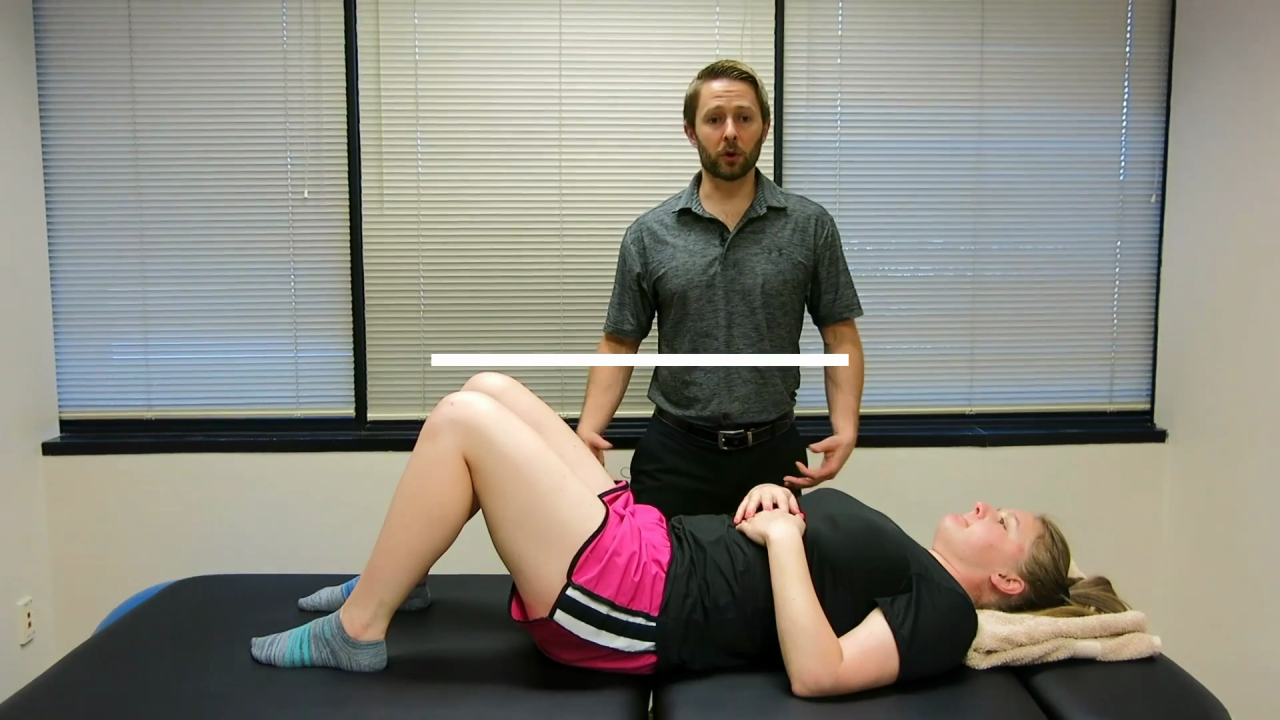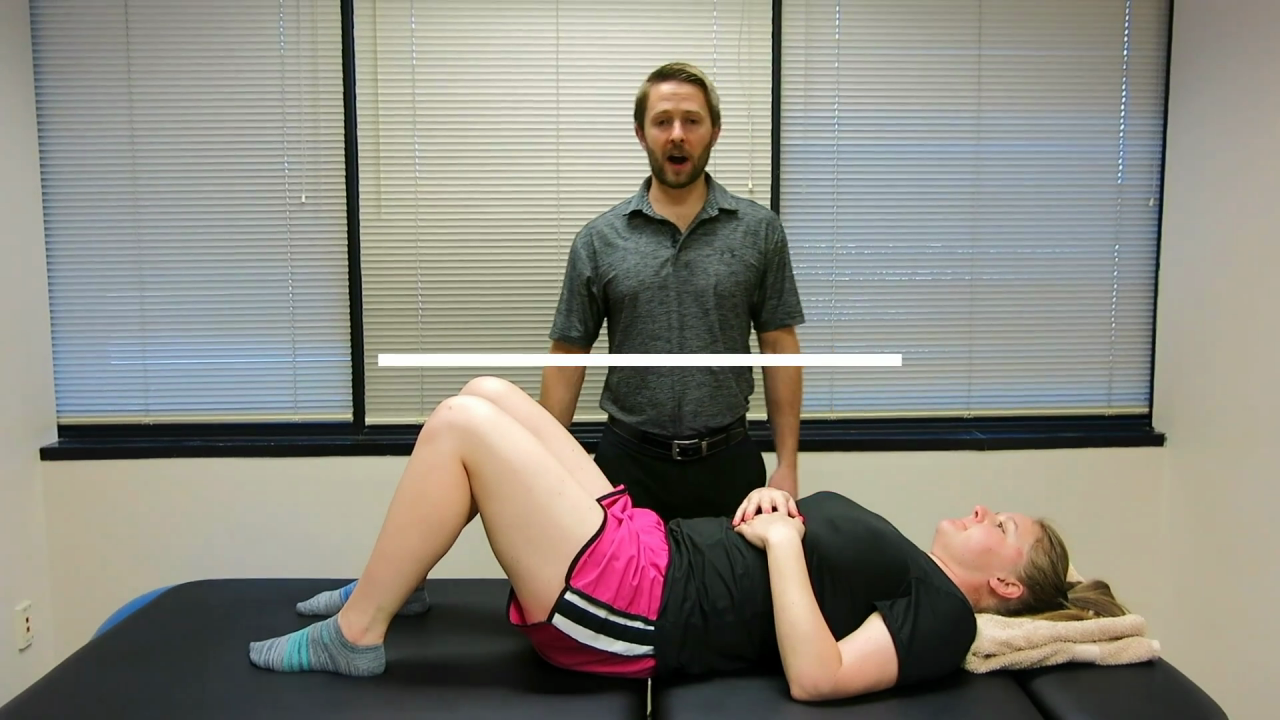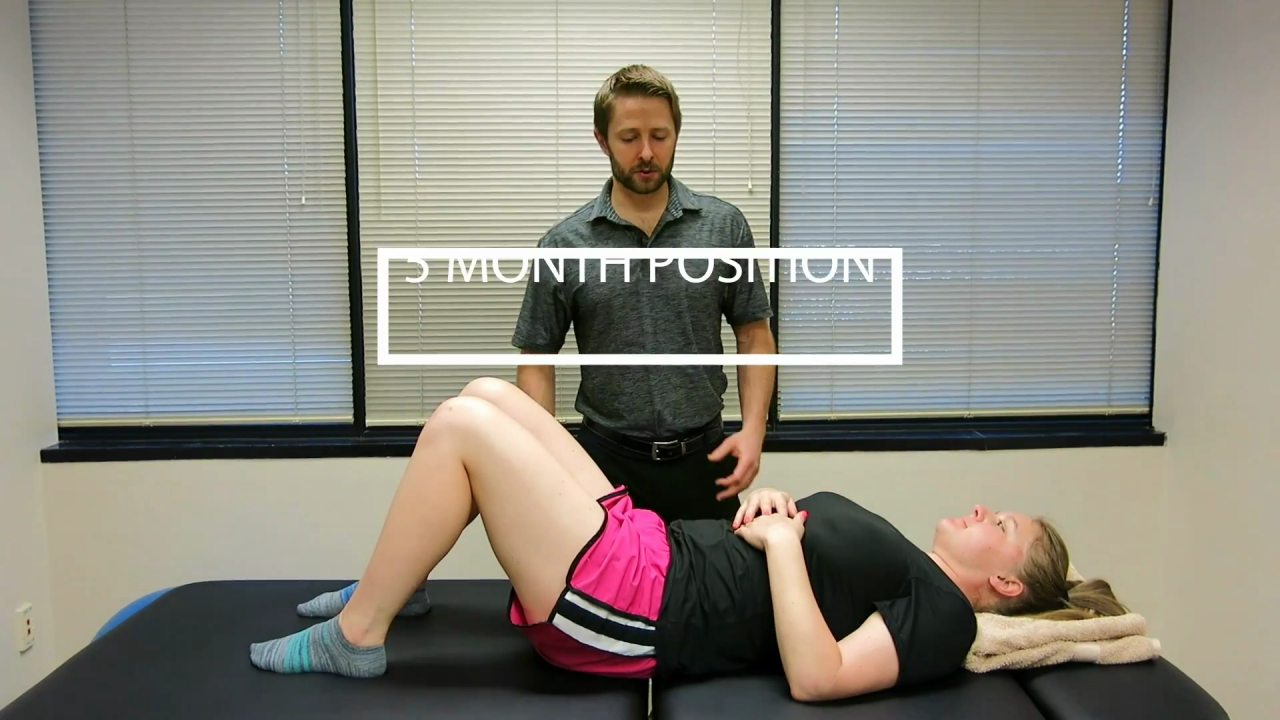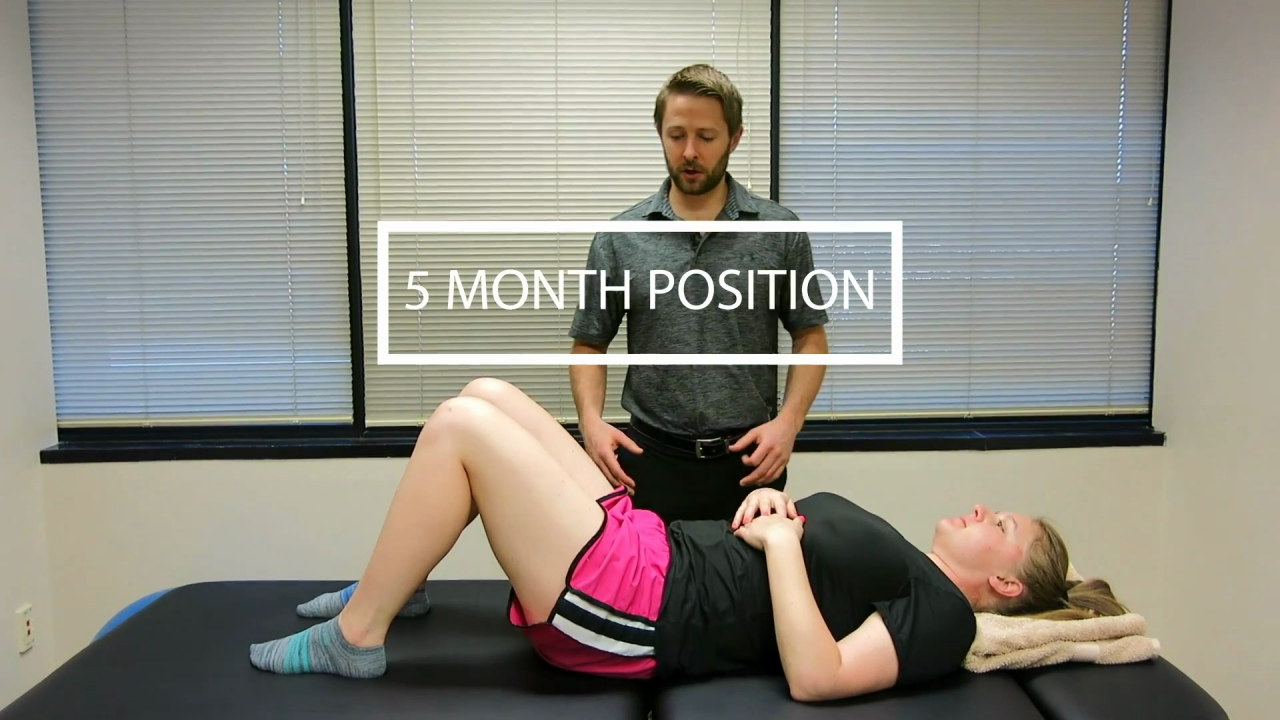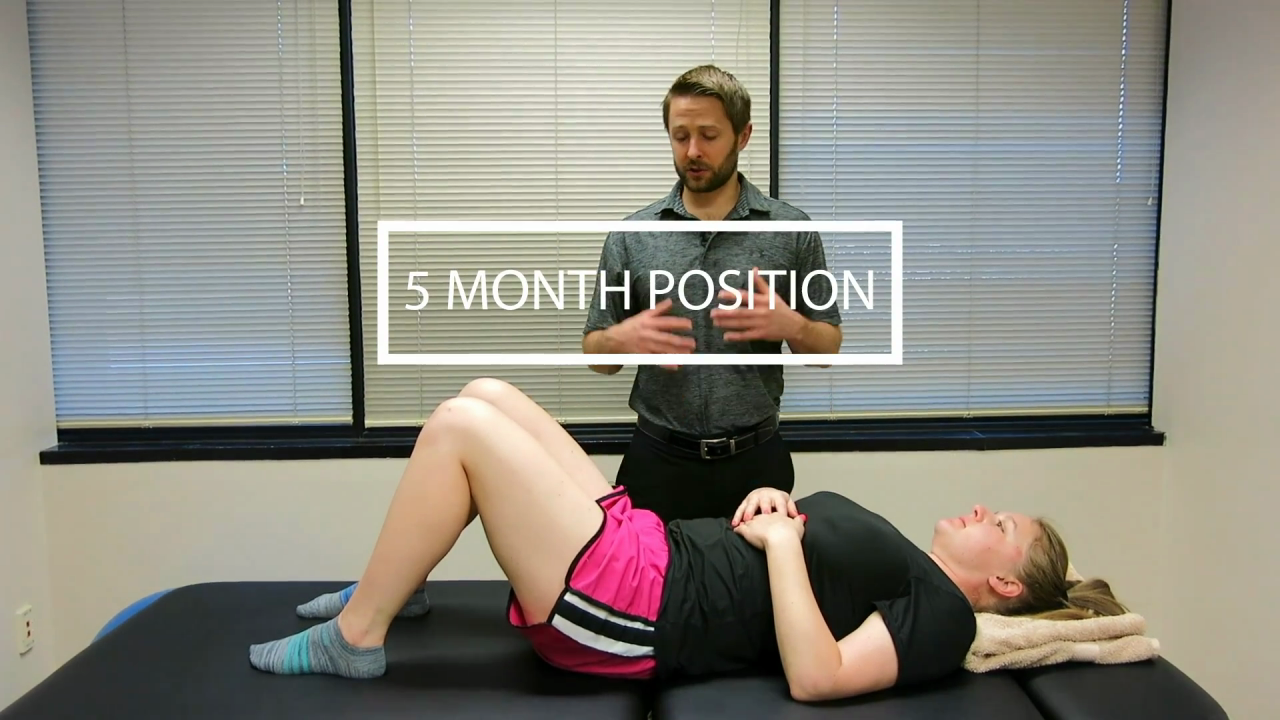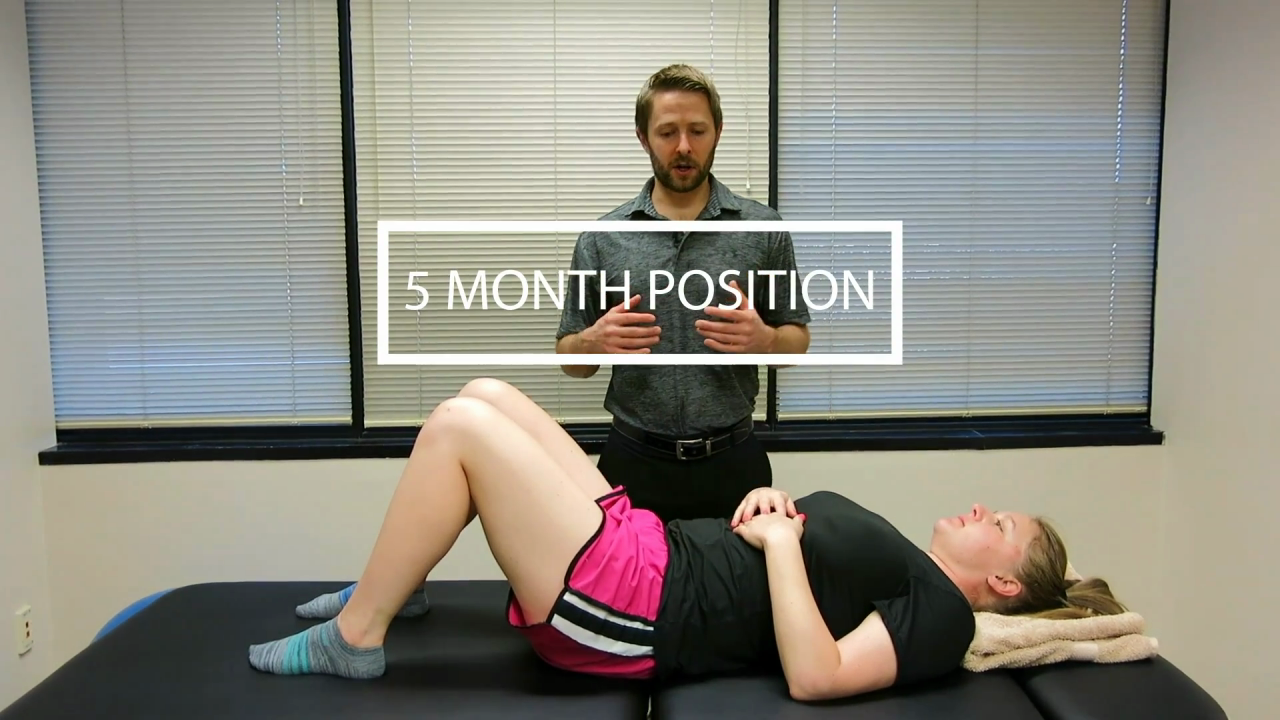
dt=0.5s
person 1, frame 1
left shoulder: (942, 614)
right shoulder: (907, 570)
left elbow: (817, 673)
left wrist: (783, 537)
right wrist: (775, 498)
left hip: (636, 605)
right hip: (651, 543)
left knee: (462, 422)
right knee: (488, 391)
left ankle: (358, 630)
right ankle: (398, 577)
person 1, frame 2
left shoulder: (941, 616)
right shoulder: (907, 571)
left elbow: (814, 677)
left wrist: (781, 541)
right wrist: (773, 501)
left hip: (633, 609)
right hip: (650, 545)
left knee: (459, 424)
right knee: (486, 394)
left ankle: (355, 635)
right ankle: (394, 582)
person 1, frame 3
left shoulder: (942, 617)
right shoulder: (904, 571)
left elbow: (815, 677)
left wrist: (781, 542)
right wrist: (770, 502)
left hip: (635, 611)
right hip: (650, 547)
left knee: (459, 425)
right knee: (486, 396)
left ankle: (356, 635)
right ankle: (395, 582)
person 1, frame 4
left shoulder: (941, 617)
right shoulder: (906, 571)
left elbow: (815, 677)
left wrist: (780, 541)
right wrist: (772, 503)
left hip: (633, 611)
right hip: (648, 546)
left knee: (460, 426)
right knee: (486, 395)
left ankle: (356, 635)
right ankle: (396, 583)
person 1, frame 5
left shoulder: (942, 617)
right shoulder: (905, 570)
left elbow: (814, 676)
left wrist: (781, 541)
right wrist: (771, 501)
left hip: (634, 611)
right hip: (650, 546)
left knee: (459, 426)
right knee: (484, 398)
left ankle: (355, 637)
right ankle: (397, 584)
person 1, frame 6
left shoulder: (939, 615)
right shoulder: (904, 570)
left elbow: (814, 676)
left wrist: (780, 542)
right wrist: (770, 502)
left hip: (632, 611)
right hip: (648, 547)
left knee: (458, 428)
right knee: (485, 396)
left ankle: (356, 636)
right ankle: (395, 583)
person 2, frame 1
left shoulder: (810, 227)
right shoulder: (649, 234)
left elbow: (840, 336)
right elbow: (619, 344)
left wrist: (846, 429)
right wrist: (586, 431)
left hip: (772, 454)
right hip: (674, 452)
person 2, frame 2
left shoulder: (759, 231)
right shoulder: (599, 240)
left elbow: (779, 348)
right elbow: (568, 356)
left wrist: (786, 462)
left hip: (727, 462)
right hip: (630, 462)
person 2, frame 3
left shoulder: (724, 226)
right shoulder: (564, 244)
left elbow: (754, 334)
right elbow: (537, 357)
left wrist: (753, 427)
left hip: (705, 460)
right hip: (609, 463)
person 2, frame 4
left shoulder: (780, 231)
right shoulder: (619, 239)
left elbow: (809, 337)
right elbow: (589, 344)
left wrist: (788, 421)
right wrist: (591, 420)
left hip: (747, 463)
right hip: (652, 461)
person 2, frame 5
left shoulder: (791, 232)
right shoulder: (631, 237)
left elbow: (826, 349)
right elbow: (596, 354)
left wrist: (792, 325)
right wrist: (621, 339)
left hip: (755, 461)
right hip: (659, 461)
person 2, frame 6
left shoulder: (763, 229)
right shoulder: (603, 238)
left elbow: (797, 340)
right elbow: (571, 360)
left wrist: (764, 337)
right wrist: (594, 341)
left hip: (732, 461)
right hip: (636, 463)
